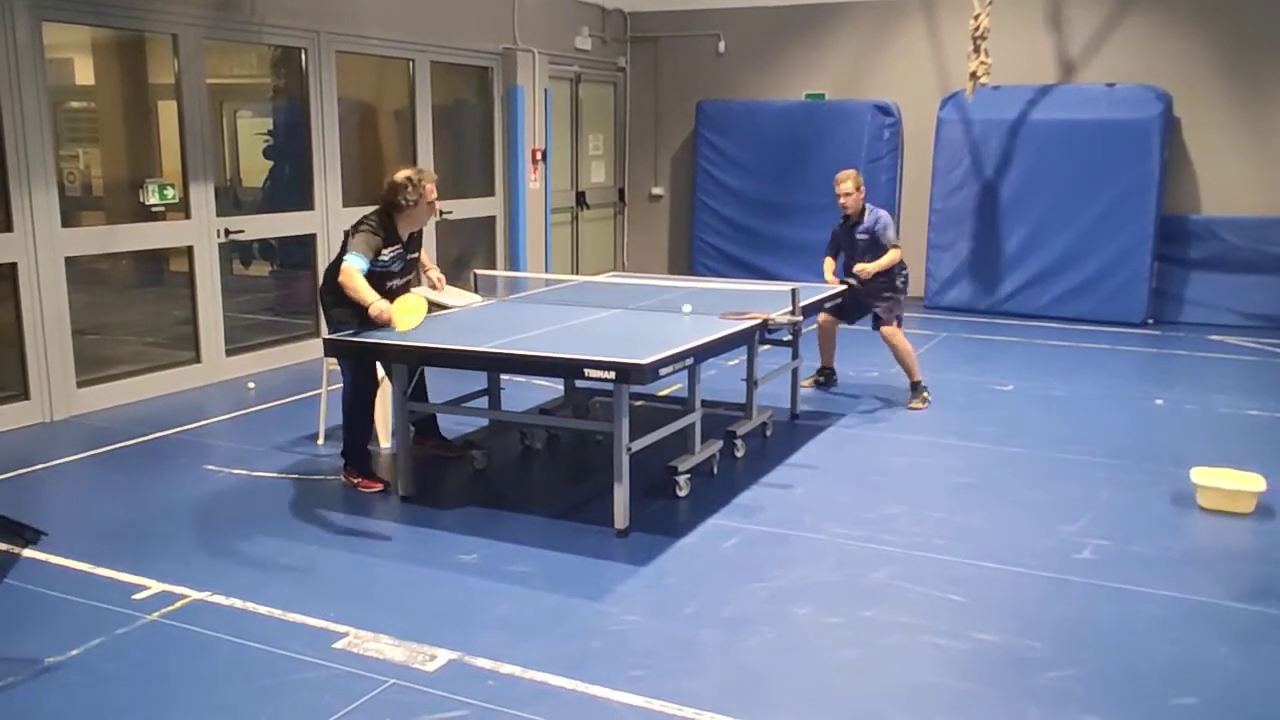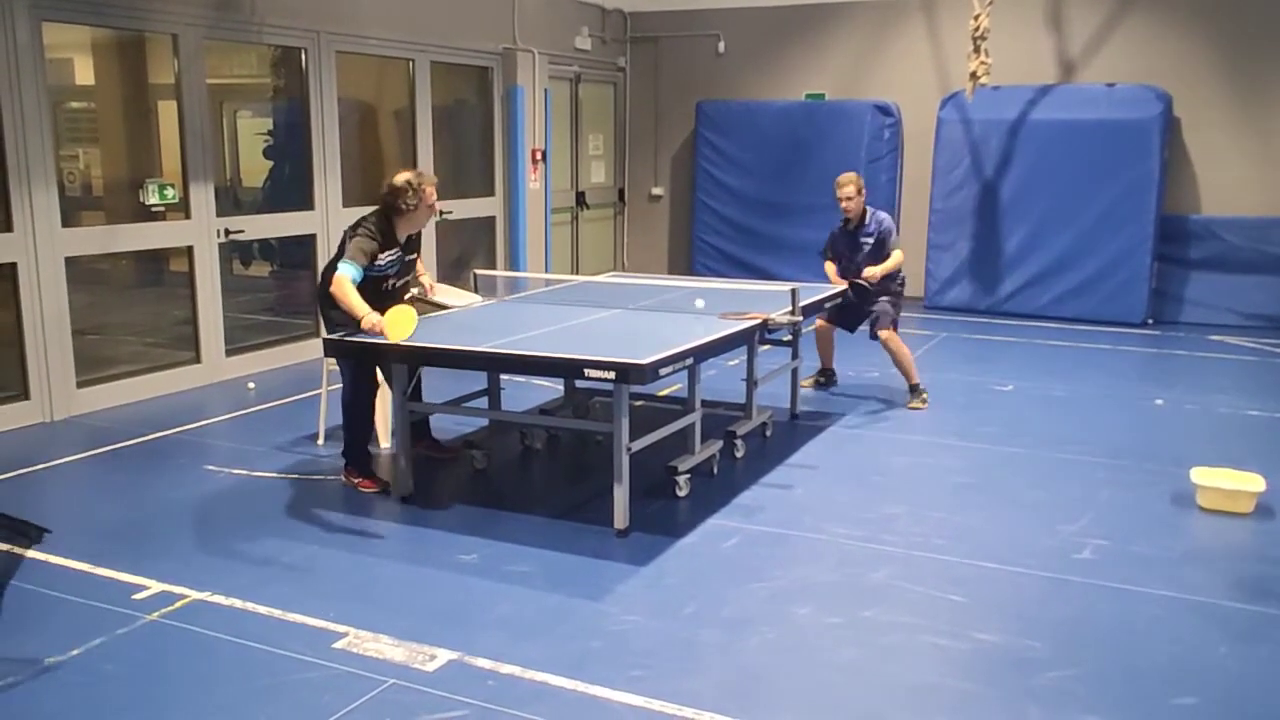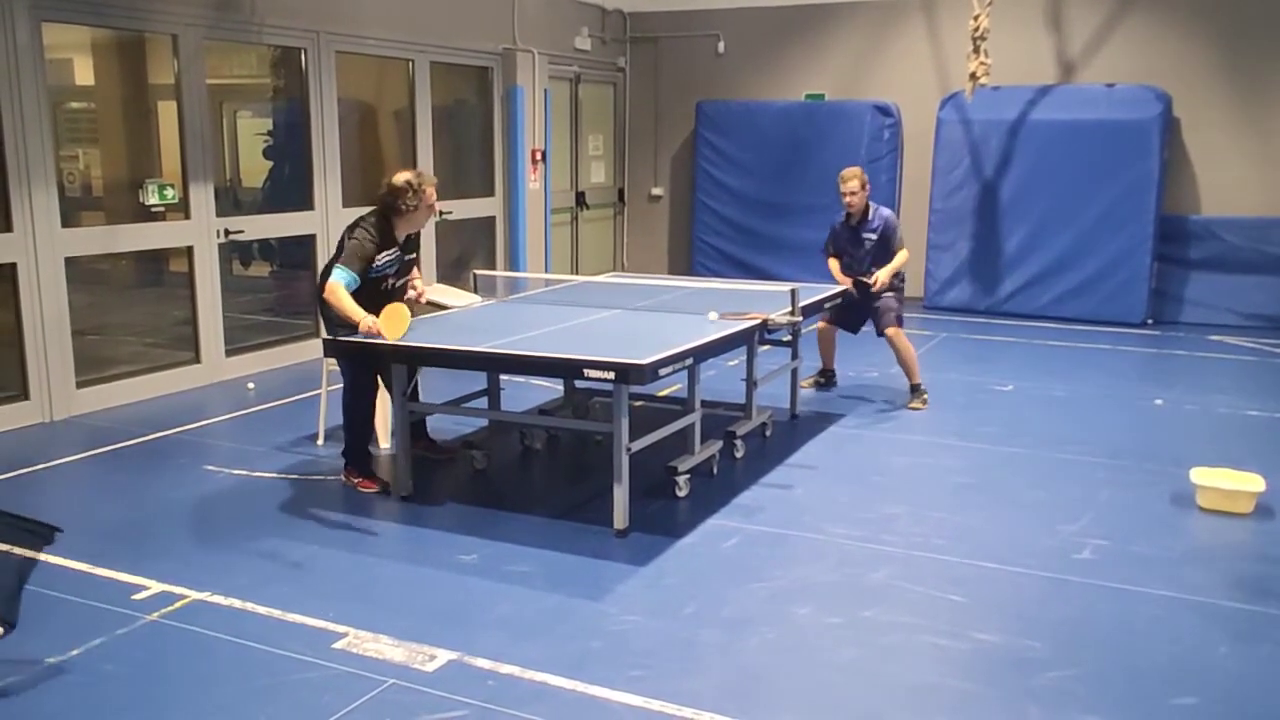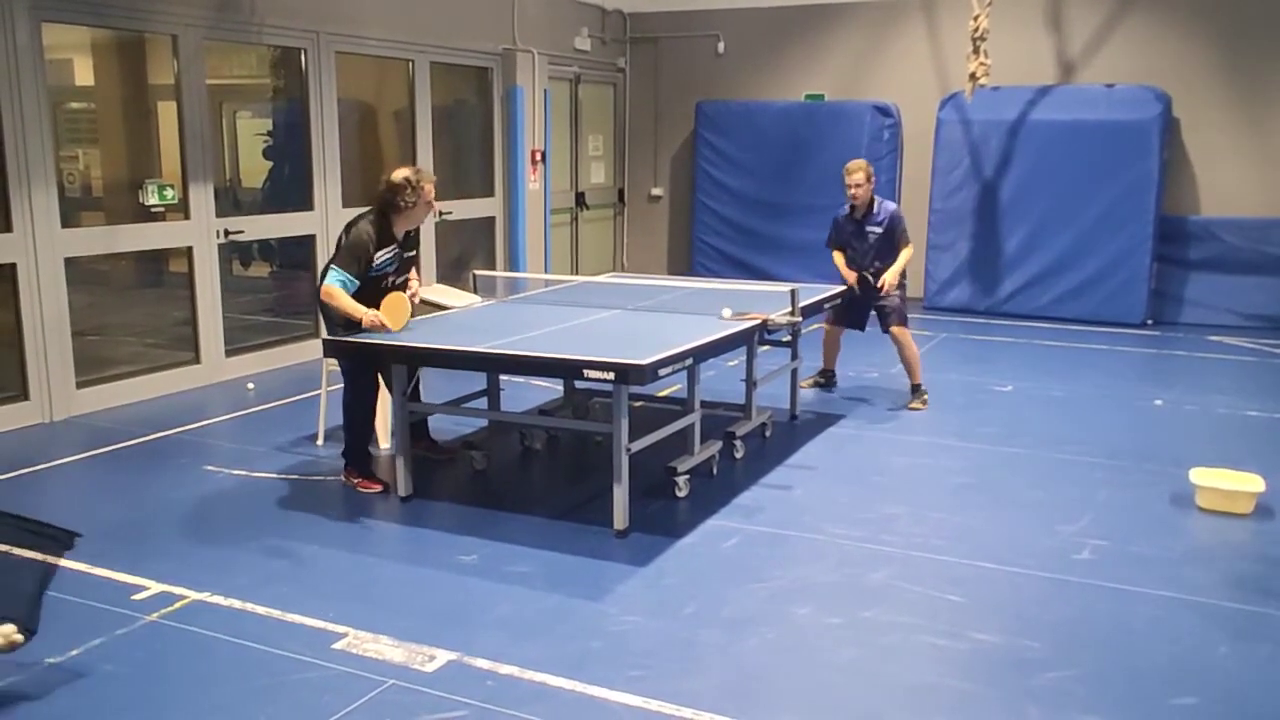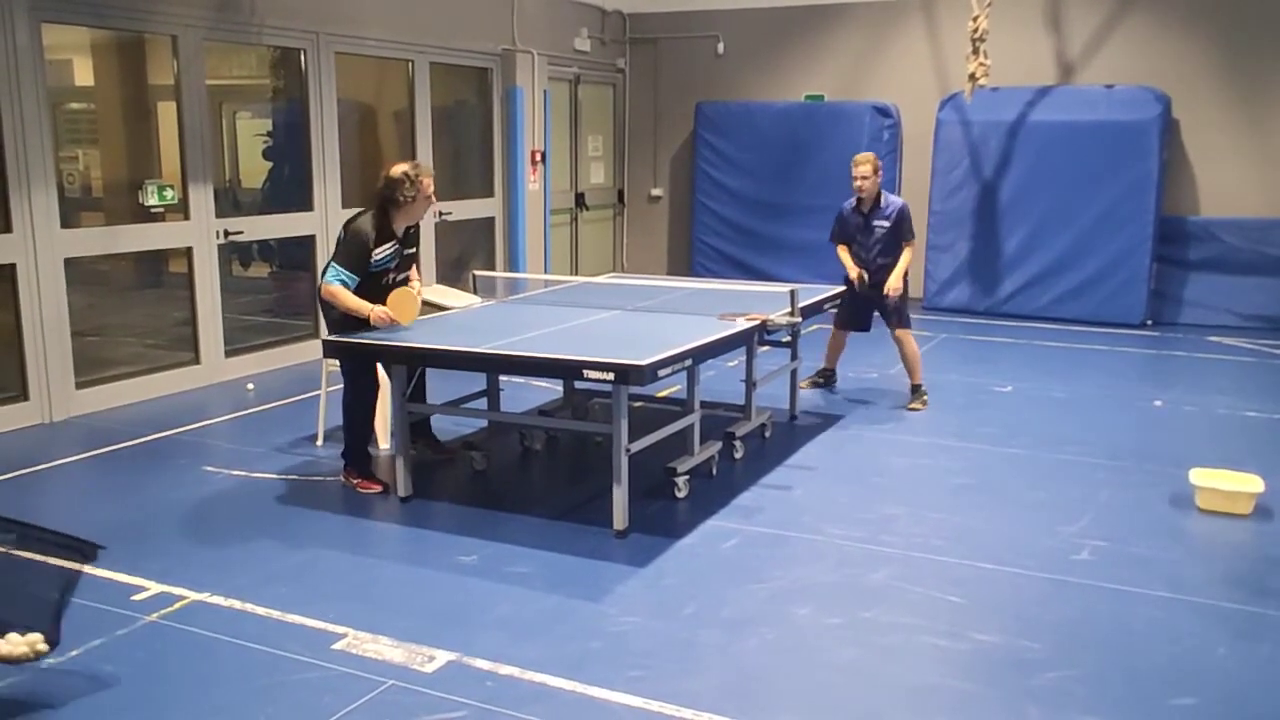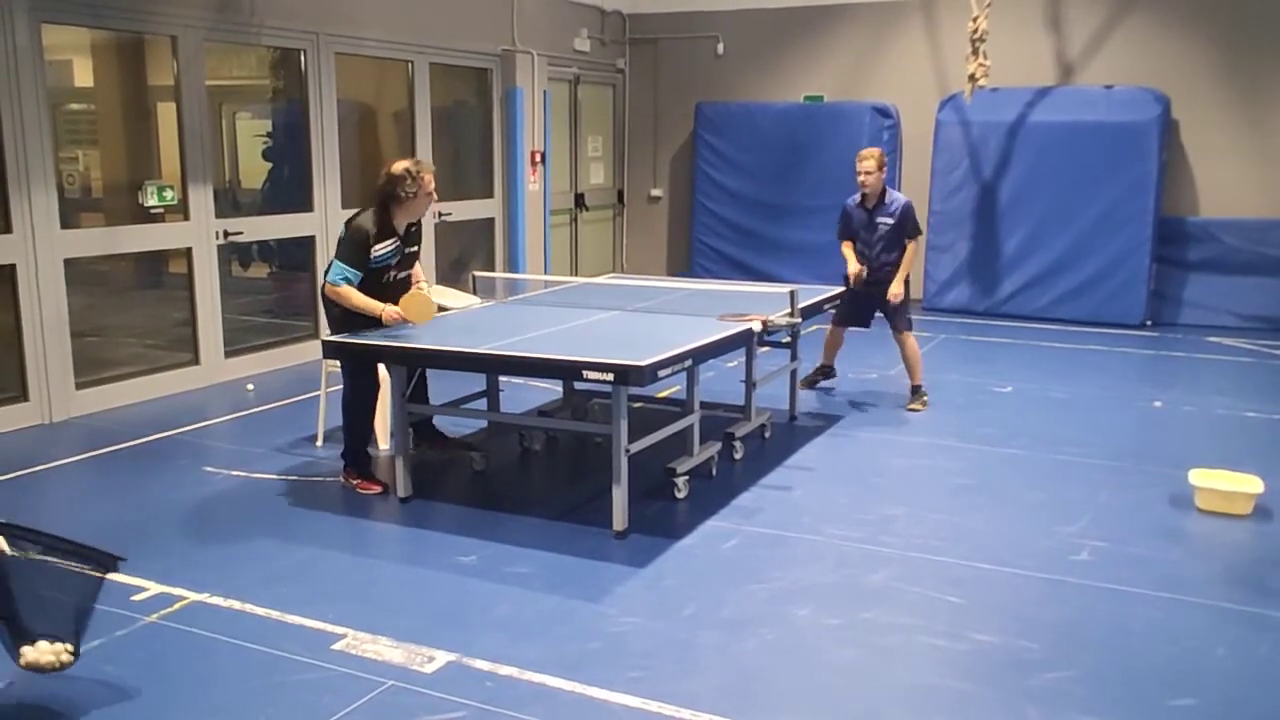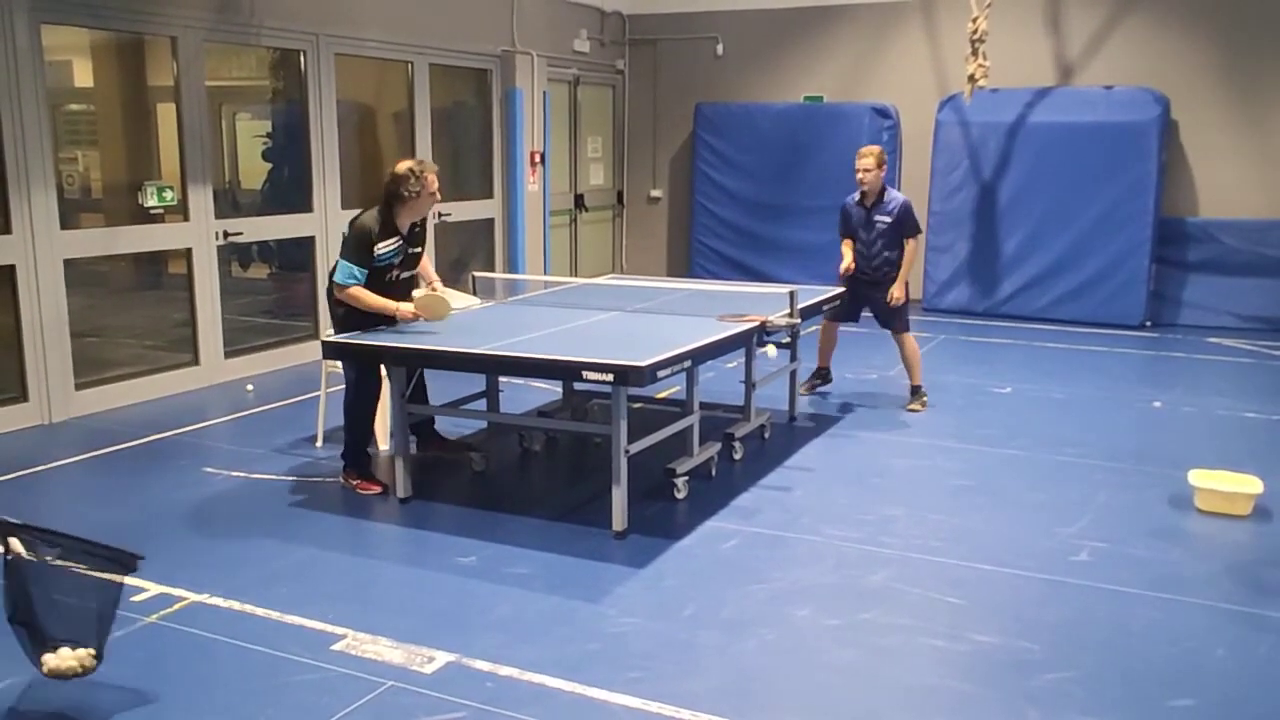
dt=0.1s
person 1, frame 1
left shoulder: (413, 226)
right shoulder: (370, 232)
right elbow: (347, 275)
left wrist: (428, 268)
right wrist: (374, 302)
left hip: (387, 306)
right hip: (348, 309)
right knee: (362, 382)
left ankle: (426, 433)
right ankle: (355, 465)
person 1, frame 2
left shoulder: (411, 228)
right shoulder: (368, 236)
right elbow: (339, 284)
left wrist: (421, 274)
right wrist: (366, 316)
left hip: (386, 309)
right hip: (347, 312)
right knee: (362, 383)
left ankle: (420, 436)
right ankle: (356, 466)
person 1, frame 3
left shoulder: (410, 229)
right shoulder: (366, 237)
right elbow: (333, 289)
left wrist: (415, 280)
right wrist: (361, 319)
left hip: (384, 310)
right hip: (348, 313)
left knee: (404, 372)
right knee: (362, 383)
left ankle: (416, 436)
right ankle: (356, 466)
person 1, frame 4
left shoulder: (410, 227)
right shoulder: (363, 236)
right elbow: (328, 291)
left wrist: (413, 282)
right wrist: (365, 315)
right hip: (348, 314)
left knee: (406, 373)
right knee: (362, 384)
left ankle: (418, 437)
right ankle: (356, 466)
person 1, frame 5
left shoulder: (410, 224)
right shoulder: (363, 232)
right elbow: (330, 289)
left wrist: (414, 280)
right wrist: (370, 310)
left hip: (389, 307)
right hip: (351, 313)
right knee: (362, 384)
left ankle: (421, 434)
right ankle: (355, 466)
person 1, frame 6
left shoulder: (413, 222)
right shoulder: (363, 229)
right elbow: (334, 288)
left wrist: (420, 281)
right wrist: (381, 310)
left hip: (391, 309)
right hip: (352, 314)
right knee: (362, 385)
left ankle: (424, 433)
right ankle: (355, 467)
person 1, frame 7
left shoulder: (418, 222)
right shoulder: (367, 228)
right elbow: (343, 288)
left wrist: (433, 280)
right wrist: (393, 308)
left hip: (397, 310)
right hip: (357, 314)
left knee: (413, 371)
right knee: (365, 384)
left ankle: (426, 436)
right ankle: (355, 467)
person 2, frame 1
left shoulder: (879, 219)
right shoulder: (841, 227)
left elbow: (895, 253)
right elbow: (831, 256)
left wrist: (872, 267)
right wrist: (829, 274)
left hip: (888, 285)
right hip: (858, 284)
left knee: (889, 331)
right knee: (825, 320)
left ankle: (918, 387)
right ankle: (827, 372)
person 2, frame 2
left shoulder: (881, 222)
right shoulder: (838, 230)
left elbow: (898, 256)
right elbow: (830, 261)
left wrist: (880, 270)
right wrist: (836, 279)
left hip: (883, 290)
left knee: (886, 335)
right knee: (822, 326)
left ankle: (917, 389)
right ankle: (827, 374)
person 2, frame 3
left shoulder: (885, 218)
right shoulder: (839, 225)
left elbow: (903, 253)
right elbow: (833, 257)
left wrist: (887, 272)
right wrist: (840, 278)
left hip: (885, 287)
right hip: (854, 288)
left knee: (893, 332)
right knee: (824, 327)
left ankle: (917, 389)
right ankle: (827, 374)
person 2, frame 4
left shoulder: (890, 212)
right shoulder: (842, 217)
left elbow: (906, 248)
right elbow: (837, 250)
left wrist: (893, 271)
right wrist: (846, 272)
left hip: (886, 284)
right hip: (856, 283)
left knee: (899, 332)
right knee: (832, 327)
left ankle: (918, 390)
right ankle: (827, 374)
person 2, frame 5
left shoulder: (897, 207)
right shoulder: (847, 211)
left elbow: (909, 246)
right elbow: (841, 244)
left wrist: (897, 276)
right wrist: (851, 267)
left hip: (887, 282)
right hip: (859, 280)
left knee: (901, 333)
right knee: (840, 329)
left ankle: (918, 390)
right ankle: (828, 373)
person 2, frame 6
left shoulder: (901, 205)
right shoulder: (850, 206)
left elbow: (913, 243)
left wrist: (900, 280)
right wrist: (852, 262)
left hip: (890, 281)
right hip: (859, 279)
left knee: (903, 334)
right knee: (837, 324)
left ankle: (918, 391)
right ankle: (826, 368)
person 2, frame 7
left shoulder: (899, 204)
right shoulder: (850, 205)
left elbow: (912, 243)
left wrist: (900, 283)
right wrist: (848, 258)
left hip: (887, 281)
right hip: (856, 277)
left knee: (902, 334)
right knee: (829, 322)
left ankle: (917, 391)
right ankle: (822, 373)
